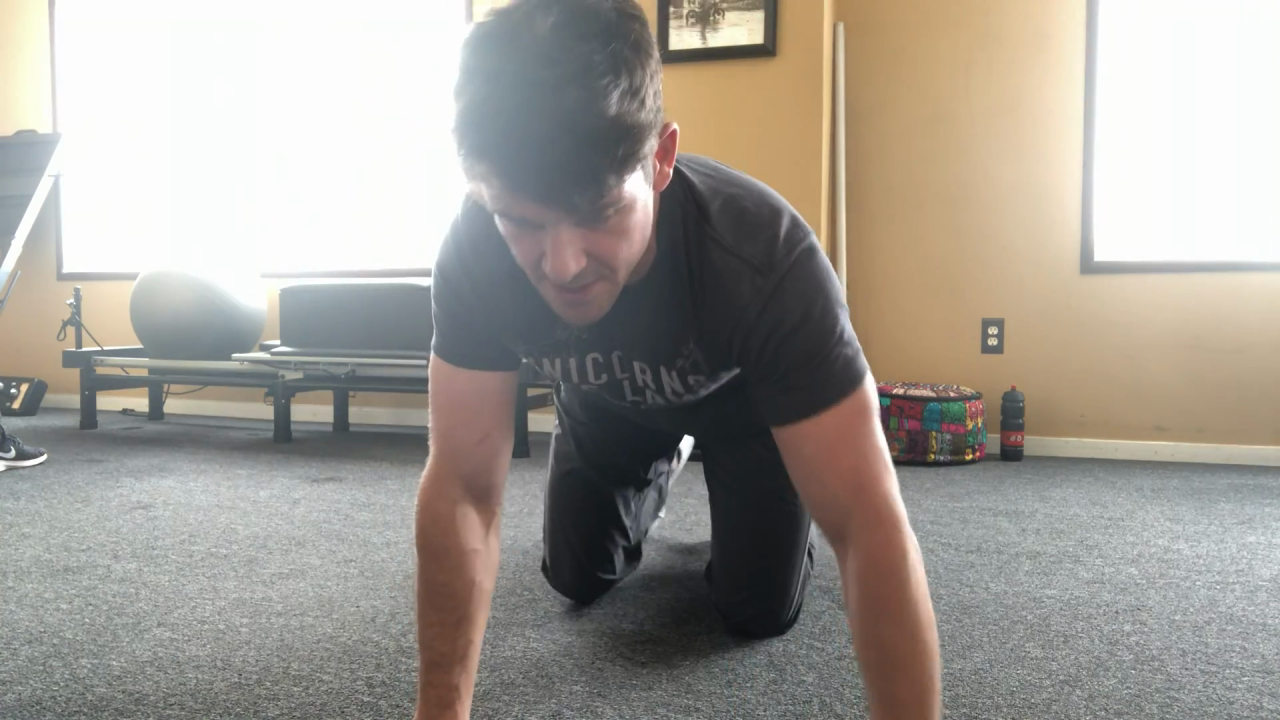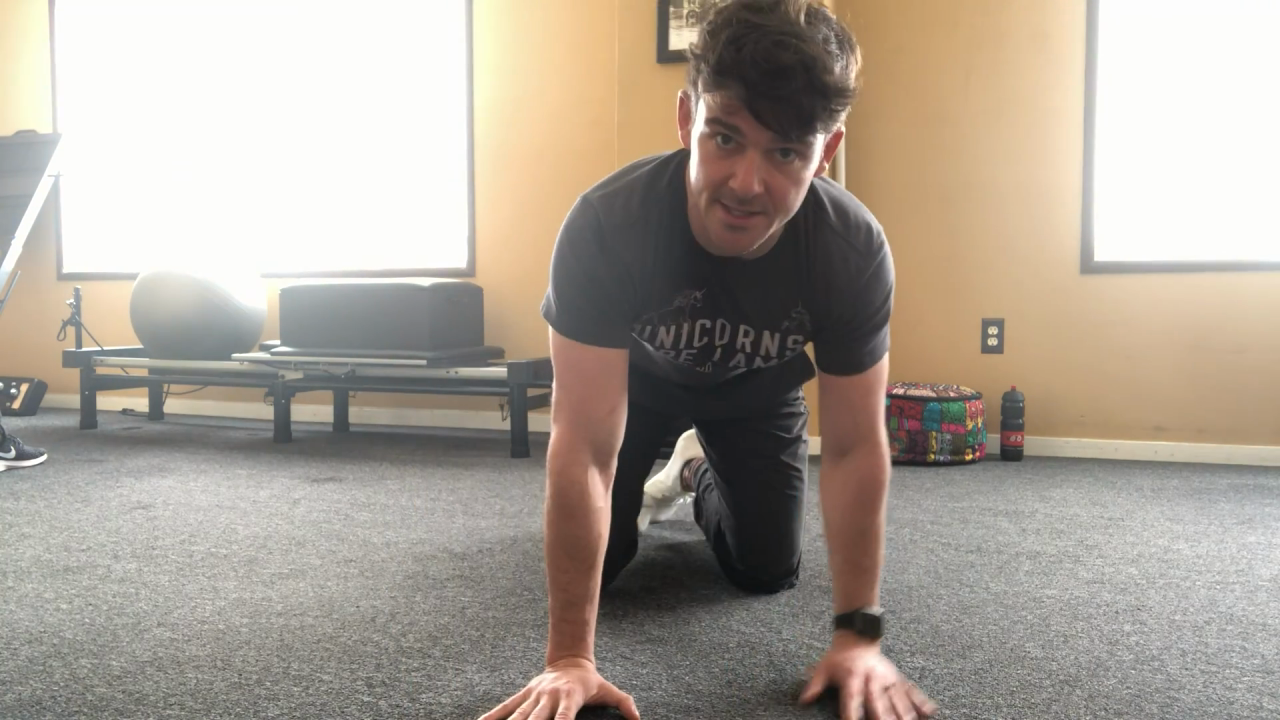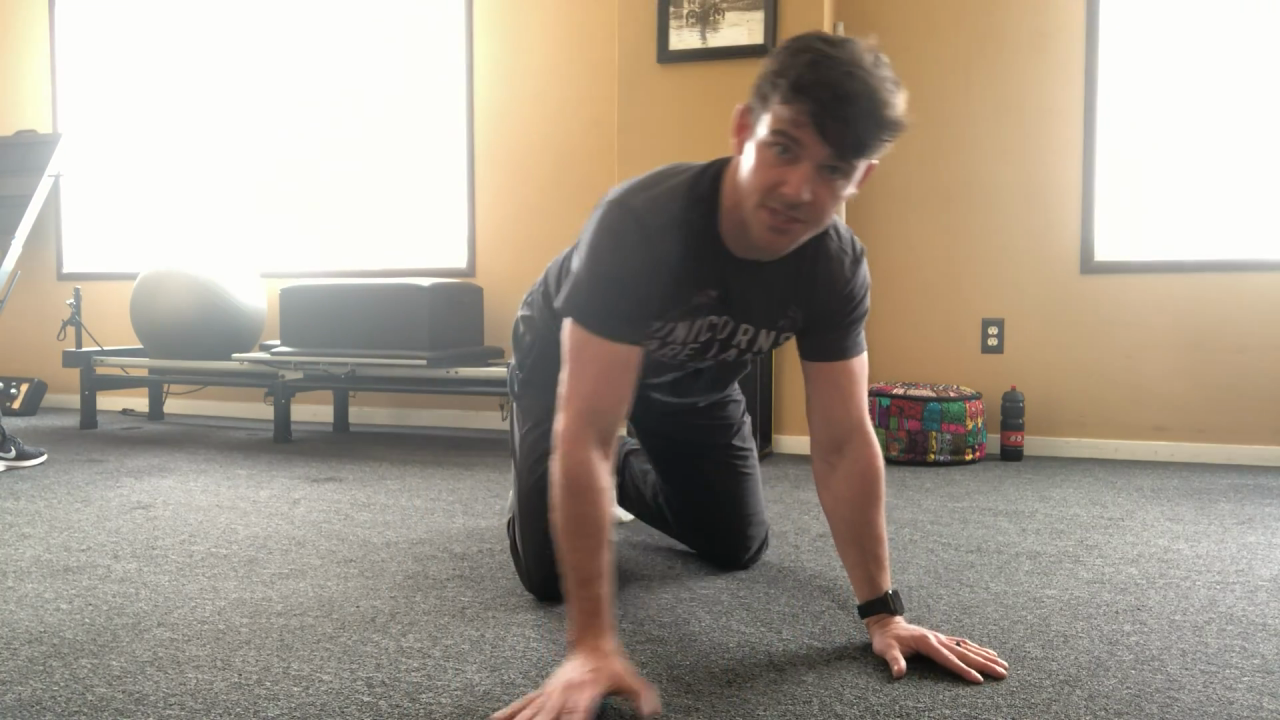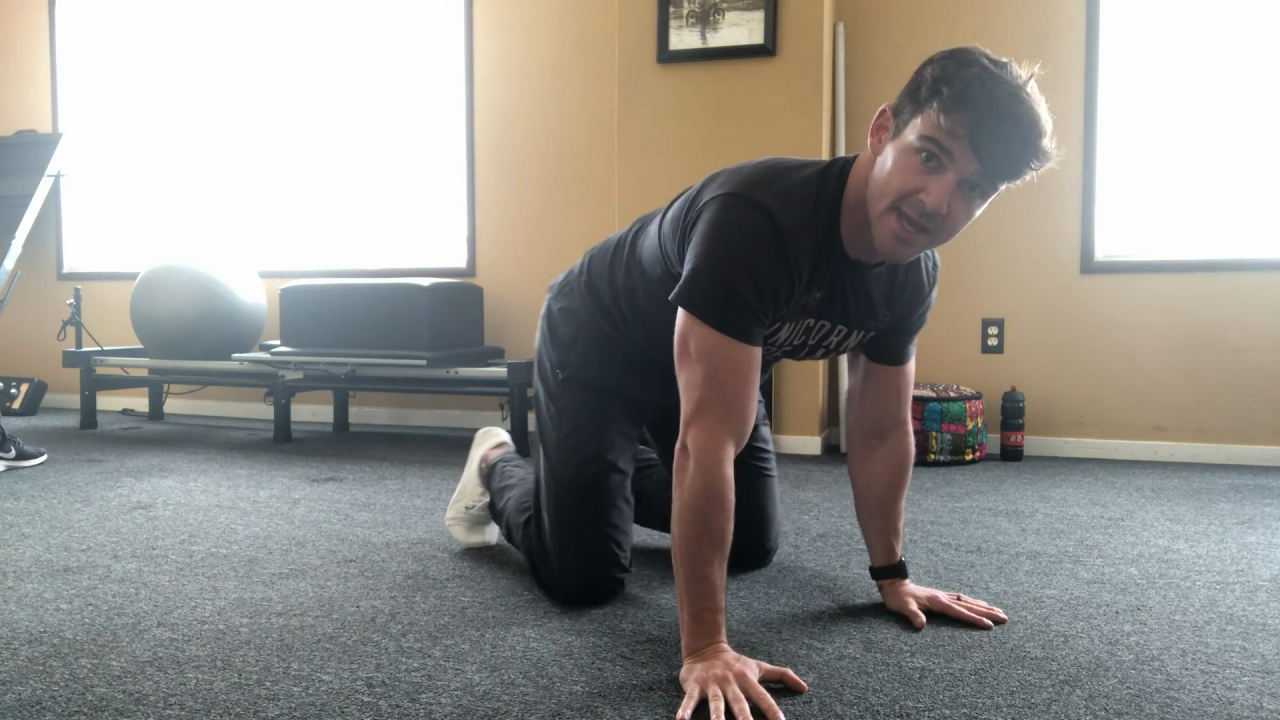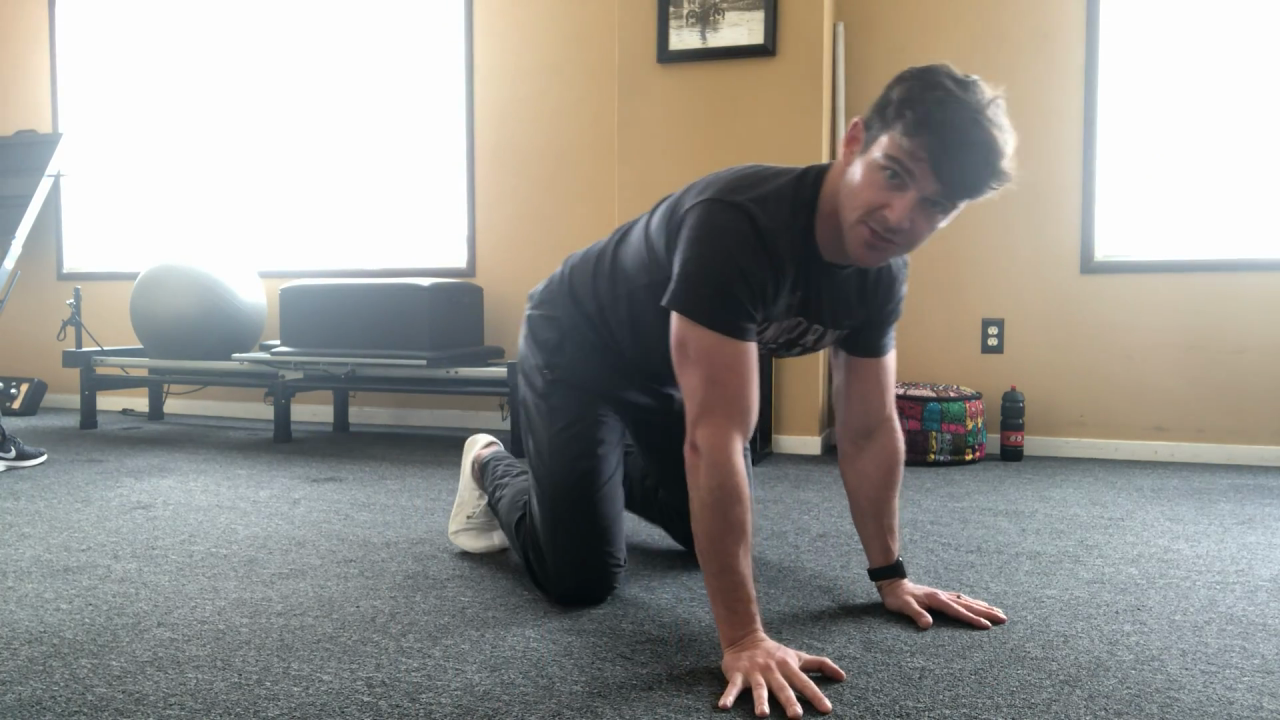
dt=1s
person 1, frame 1
left shoulder: (766, 256)
right shoulder: (475, 253)
left elbow: (867, 525)
right elbow: (463, 490)
left hip: (745, 396)
right hip: (607, 401)
left knee: (759, 613)
right knee: (579, 578)
left ankle: (739, 502)
right ankle: (653, 476)
person 1, frame 2
left shoulder: (853, 249)
right shoulder: (607, 224)
left elbow: (855, 447)
right elbow: (585, 448)
left wrist: (857, 631)
right wrist: (570, 659)
left hip: (758, 387)
right hip: (635, 374)
left knee: (767, 572)
right knee: (591, 565)
left ankle: (699, 477)
right ankle: (646, 487)
person 1, frame 3
left shoulder: (837, 266)
right shoulder: (638, 224)
left elbow: (844, 445)
right elbow: (585, 437)
left wrist: (881, 611)
right wrist: (592, 644)
left hip: (693, 379)
right hip: (566, 360)
left knee: (738, 547)
right knee: (552, 575)
left ankle: (632, 472)
right ankle: (552, 489)
person 1, frame 4
left shoulder: (912, 274)
right shoulder: (757, 219)
left elbow: (880, 434)
right elbow: (710, 442)
left wrist: (891, 575)
right wrist: (706, 649)
left hip: (719, 358)
right hip: (596, 346)
left knee: (753, 548)
right knee: (586, 577)
left ankle: (628, 473)
right ankle: (498, 469)
person 1, frame 5
left shoulder: (879, 272)
right shoulder: (737, 224)
left elbow: (869, 431)
right elbow: (716, 439)
left wrist: (889, 575)
right wrist: (743, 639)
left hip: (671, 366)
right hip: (576, 347)
left knee: (712, 530)
right knee: (584, 577)
left ankle: (612, 458)
right ankle: (493, 468)
